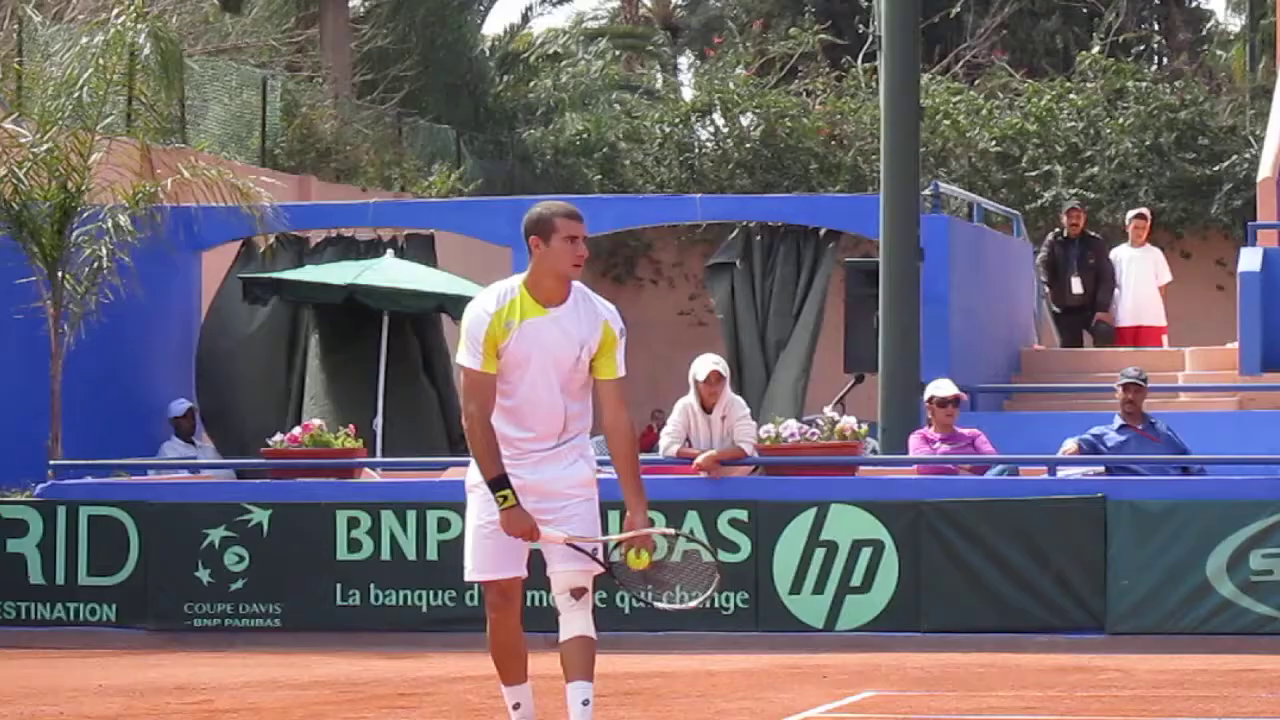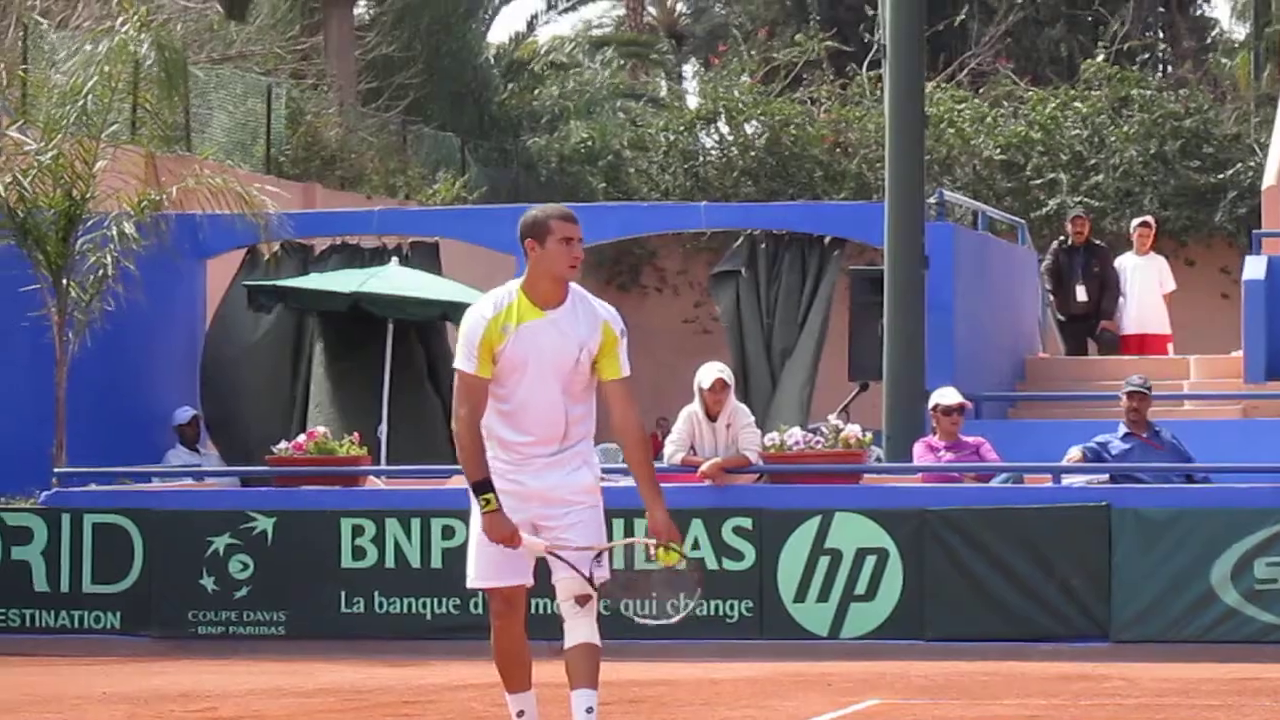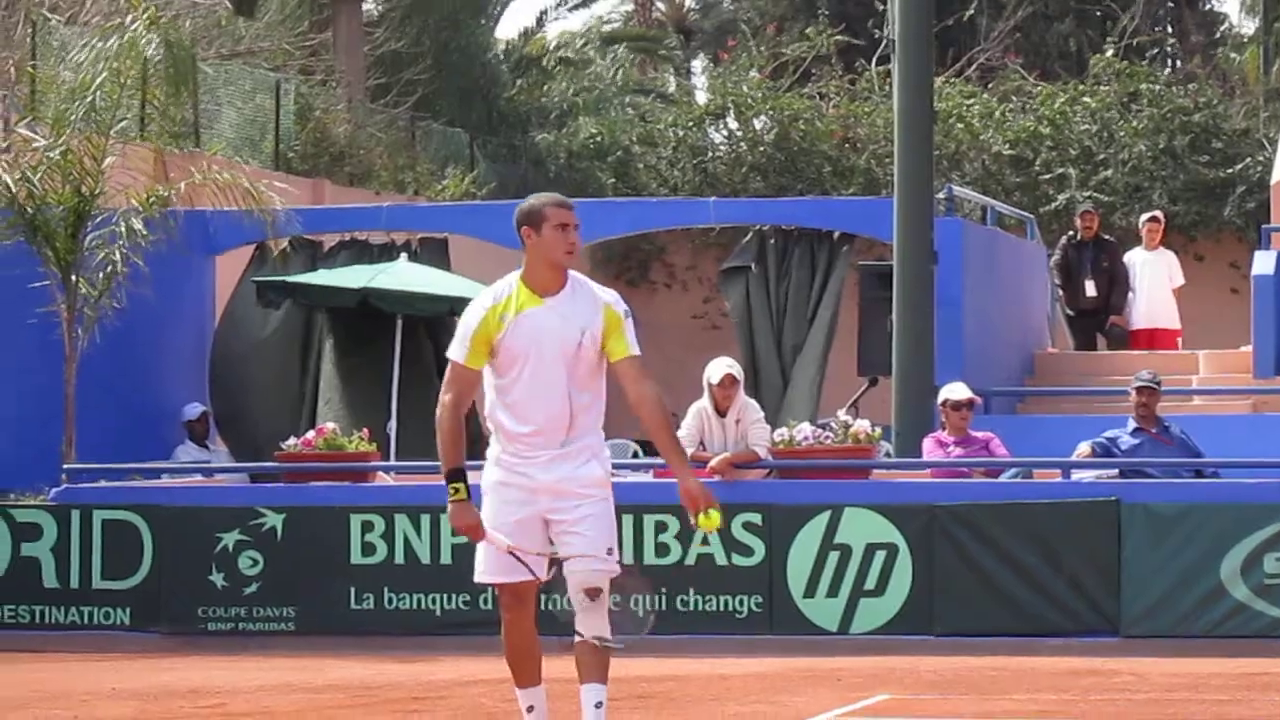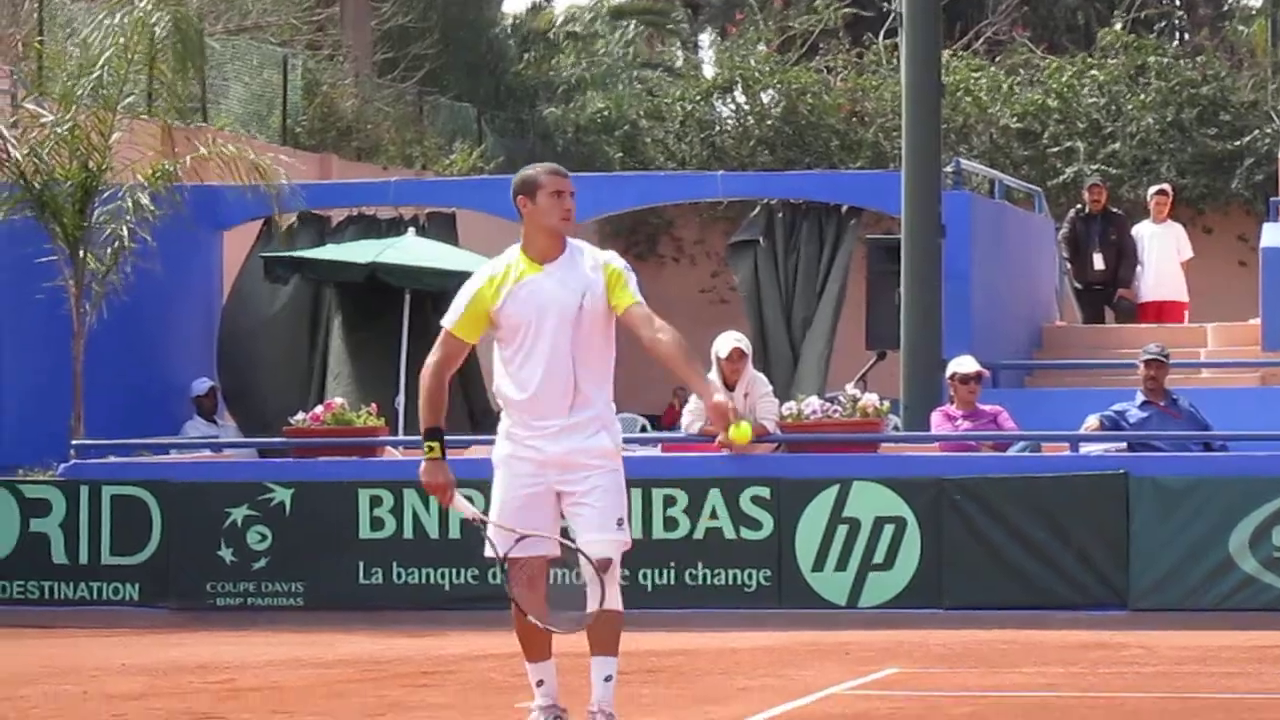
dt=0.1s
person 1, frame 1
left shoulder: (601, 318)
right shoulder: (489, 312)
left elbow: (615, 415)
right elbow: (475, 416)
left wrist: (636, 506)
right wrist: (507, 499)
left hip: (568, 474)
right hip: (495, 474)
left knee: (576, 593)
right knee: (502, 600)
person 1, frame 2
left shoulder: (600, 320)
right shoulder: (487, 316)
left elbow: (624, 414)
right elbow: (466, 418)
left wrist: (655, 504)
right wrist: (488, 503)
left hip: (572, 482)
right hip: (501, 482)
left knee: (580, 602)
right knee: (506, 608)
person 1, frame 3
left shoulder: (603, 306)
right shoulder: (490, 309)
left elbow: (640, 389)
right elbow: (452, 403)
left wrist: (683, 470)
right wrist: (457, 490)
left hip: (582, 476)
right hip: (512, 477)
left knee: (592, 596)
right knee: (515, 601)
person 1, frame 4
left shoulder: (603, 267)
right shoulder: (490, 282)
left elbow: (655, 331)
right elbow: (438, 366)
left wrist: (705, 389)
right wrist: (433, 450)
left hip: (592, 448)
right hip: (522, 450)
left knee: (604, 568)
right knee: (526, 577)
